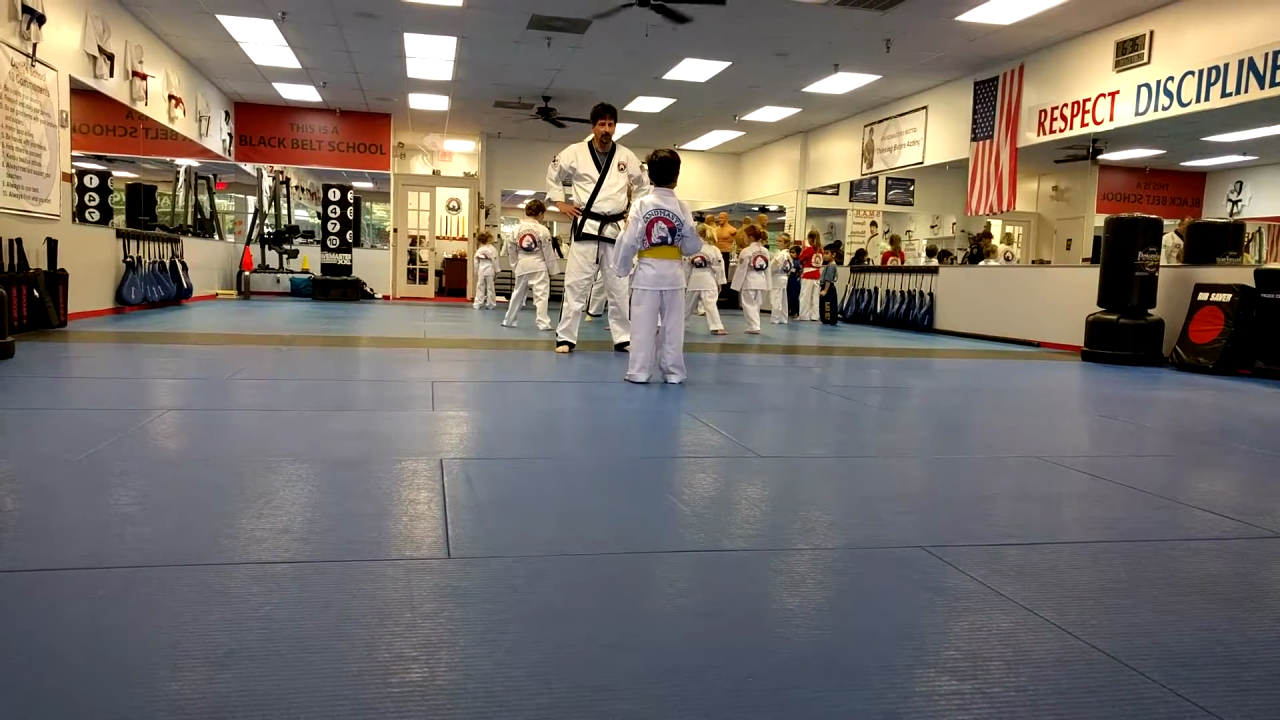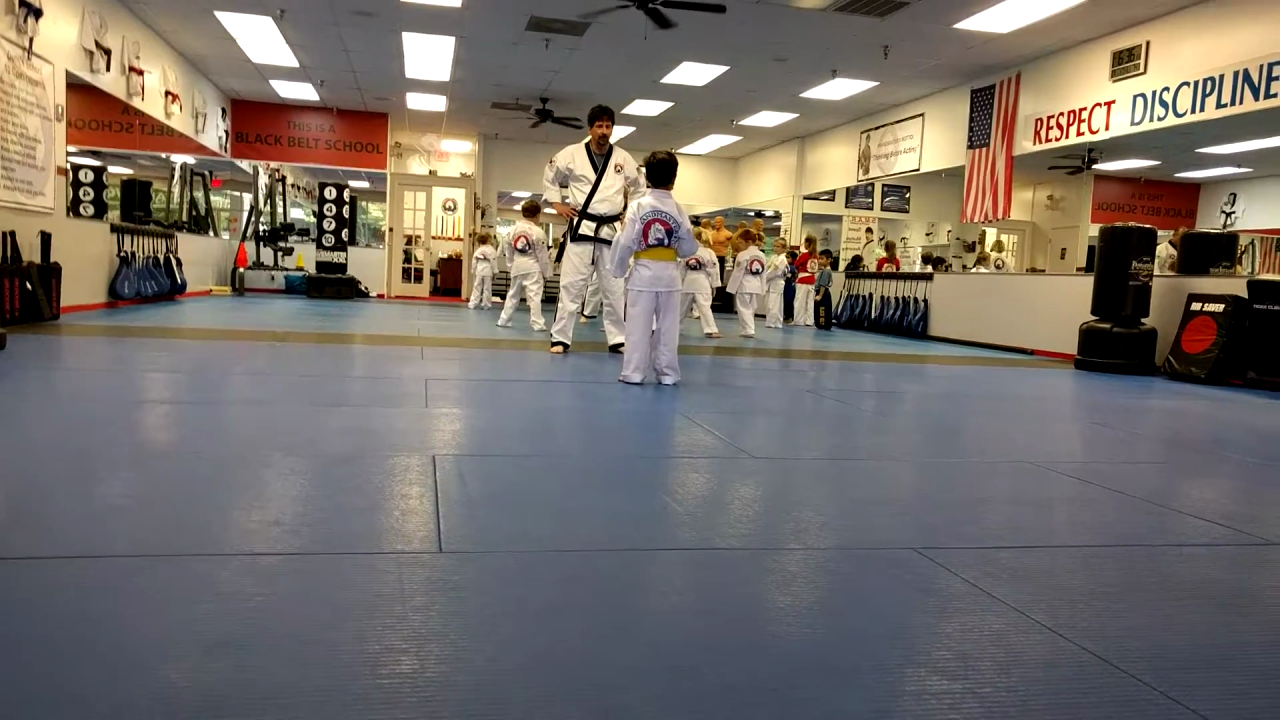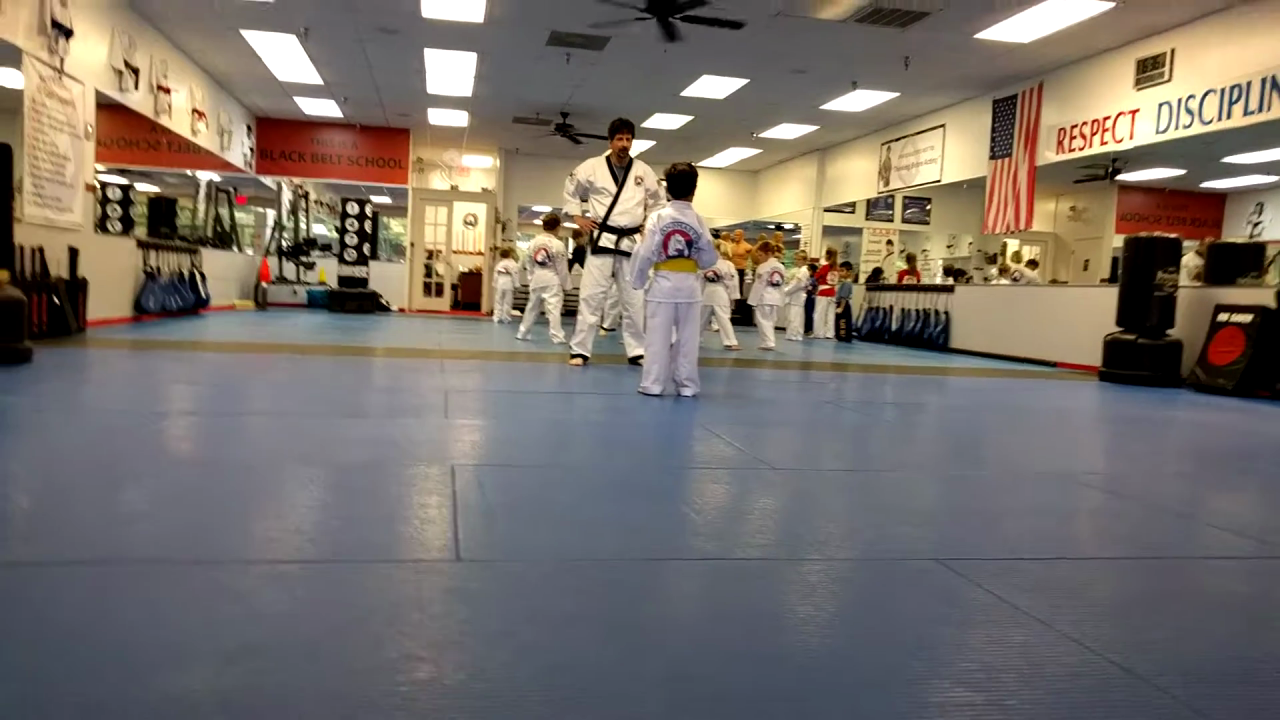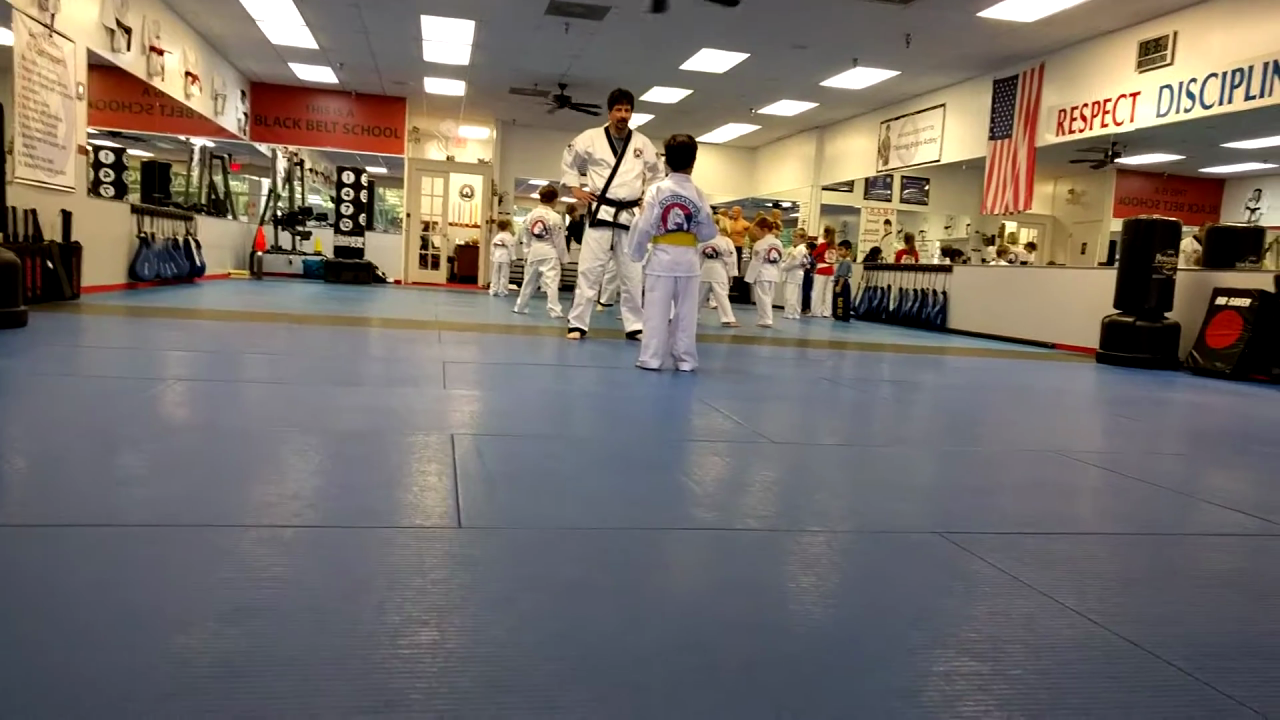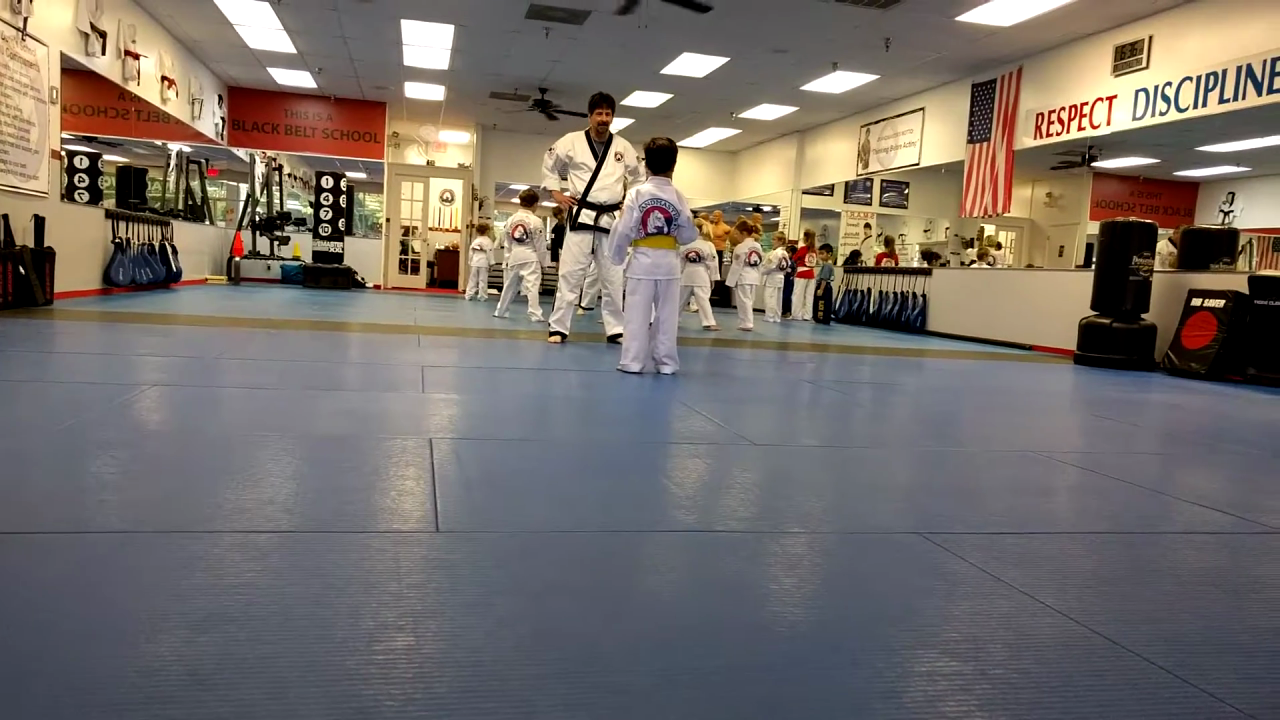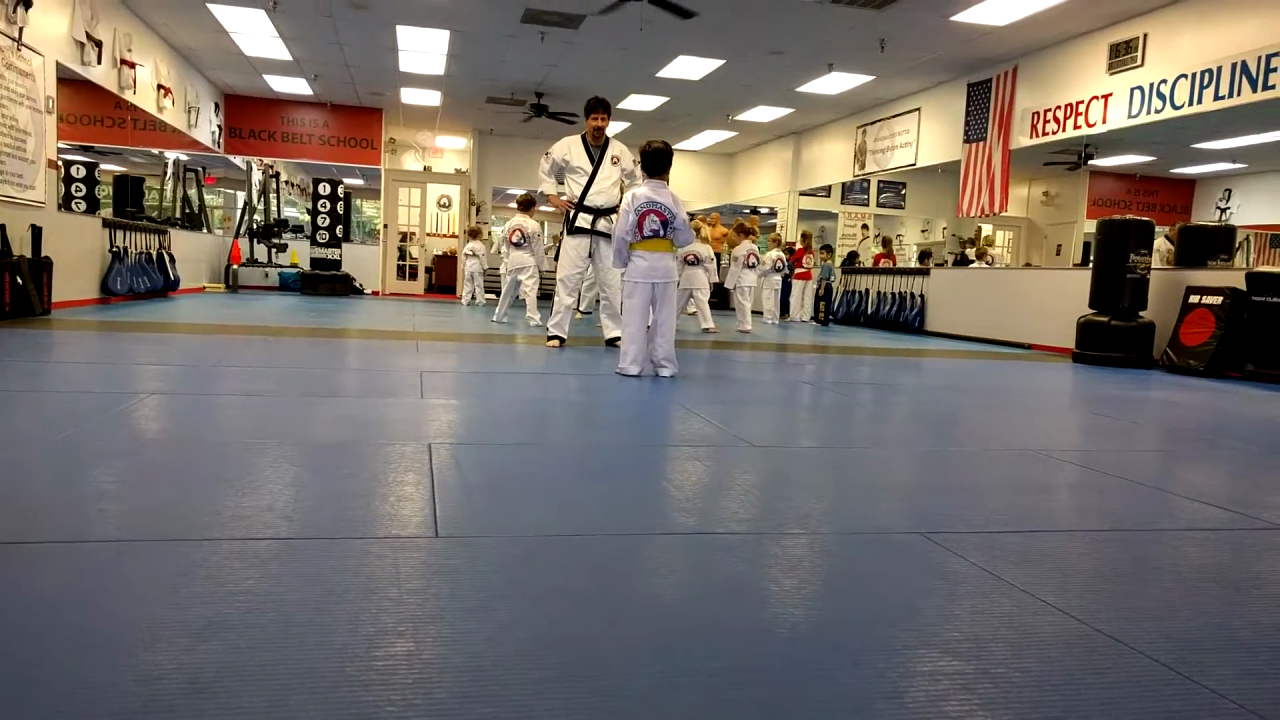
dt=0.3s
person 1, frame 1
left shoulder: (626, 156)
right shoulder: (575, 153)
left elbow: (642, 186)
right elbow: (553, 176)
right wrist: (561, 203)
left hip: (616, 228)
right hip: (586, 227)
left knee: (619, 287)
right knee: (576, 284)
left ankle: (623, 338)
right ankle: (565, 337)
person 1, frame 2
left shoulder: (623, 158)
right shoulder: (572, 154)
left elbow: (639, 188)
right elbow: (550, 177)
right wrist: (558, 204)
left hip: (612, 230)
right hip: (582, 228)
left knee: (614, 289)
right knee: (572, 285)
left ankle: (617, 339)
right ankle: (560, 337)
person 1, frame 3
left shoulder: (643, 171)
right shoulder: (592, 167)
left elbow: (659, 200)
right elbow: (571, 190)
right wrist: (578, 217)
left hip: (632, 242)
right hip: (603, 240)
left knee: (634, 300)
right knee: (591, 297)
left ankle: (637, 351)
right ankle: (580, 349)
person 1, frame 4
left shoulder: (643, 143)
right shoulder: (591, 138)
left elbow: (657, 173)
right elbow: (569, 161)
right wrist: (576, 188)
left hip: (631, 215)
right hip: (601, 213)
left knee: (632, 275)
right knee: (590, 270)
left ankle: (634, 326)
right ankle: (577, 324)
person 1, frame 5
left shoulder: (623, 147)
right shoulder: (572, 142)
left elbow: (638, 177)
right elbow: (549, 165)
right wrist: (556, 192)
left hip: (612, 219)
right hip: (582, 216)
left knee: (613, 278)
right knee: (570, 274)
left ankle: (615, 329)
right ankle: (558, 328)
person 1, frame 6
left shoulder: (620, 150)
right shoulder: (568, 146)
left elbow: (635, 180)
right elbow: (546, 169)
right wrist: (553, 196)
left hip: (609, 222)
right hip: (579, 220)
left knee: (612, 282)
right knee: (568, 278)
left ankle: (614, 333)
right ankle: (557, 332)
person 2, frame 1
left shoulder: (641, 205)
right shoulder: (681, 208)
left elbow: (629, 242)
right elbow: (692, 246)
left wrist: (621, 269)
left hip: (647, 272)
right hip: (673, 273)
left knee: (644, 325)
right knee: (672, 325)
left ankle: (639, 371)
right ankle: (673, 372)
person 2, frame 2
left shoulder: (638, 206)
right shoulder: (678, 209)
left elbow: (626, 243)
right elbow: (689, 248)
left wrist: (618, 270)
left hip: (643, 273)
right hip: (669, 274)
left knee: (639, 326)
right knee: (668, 327)
left ankle: (634, 372)
right ankle: (667, 373)
person 2, frame 3
left shoulder: (657, 218)
right shoulder: (698, 221)
left elbow: (645, 254)
right elbow: (709, 259)
left wrist: (637, 281)
left hip: (663, 284)
right hip: (689, 285)
left knee: (658, 337)
right knee: (687, 338)
left ankle: (653, 383)
right ankle: (687, 384)
person 2, frame 4
left shoulder: (657, 190)
right shoulder: (698, 194)
left elbow: (644, 227)
right elbow: (709, 232)
left wrist: (636, 254)
left hip: (662, 258)
right hip: (688, 259)
left knee: (657, 311)
right knee: (686, 312)
left ankle: (651, 357)
right ankle: (685, 359)
person 2, frame 5
left shoulder: (636, 193)
right shoulder: (678, 197)
left elbow: (624, 231)
right elbow: (689, 235)
left wrist: (616, 257)
left hip: (642, 261)
right hip: (669, 263)
left knee: (638, 314)
right knee: (666, 315)
left ankle: (633, 360)
right ankle: (666, 362)
person 2, frame 6
left shoulder: (632, 197)
right shoulder: (674, 200)
left elbow: (621, 235)
right elbow: (685, 238)
left wrist: (619, 262)
left hip: (639, 264)
right hip: (666, 265)
left knee: (635, 317)
right knee: (664, 319)
left ankle: (631, 364)
right ankle: (664, 364)
